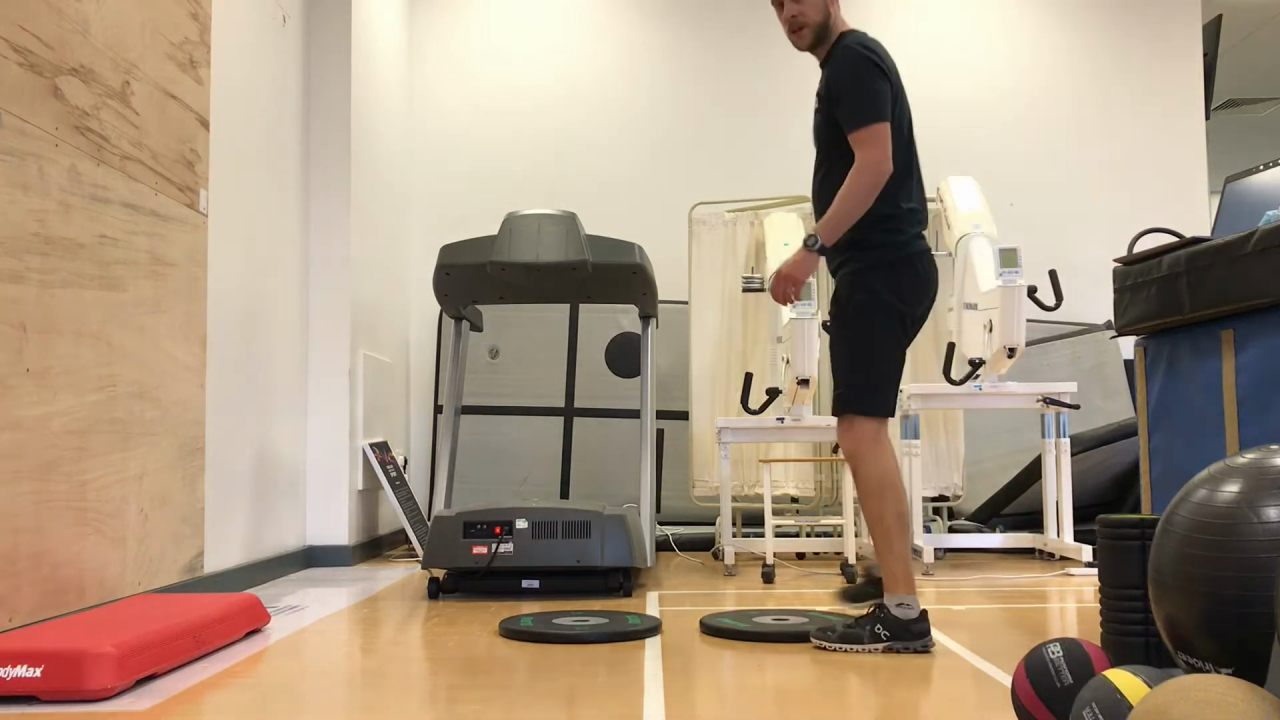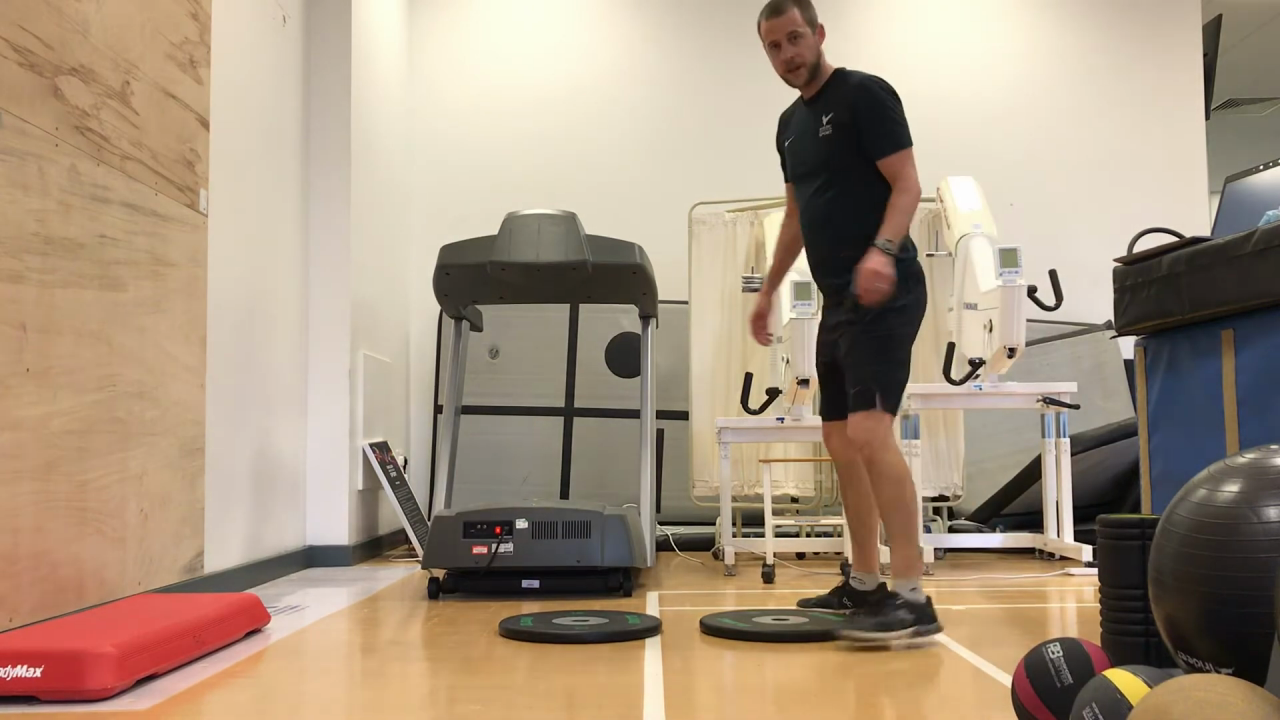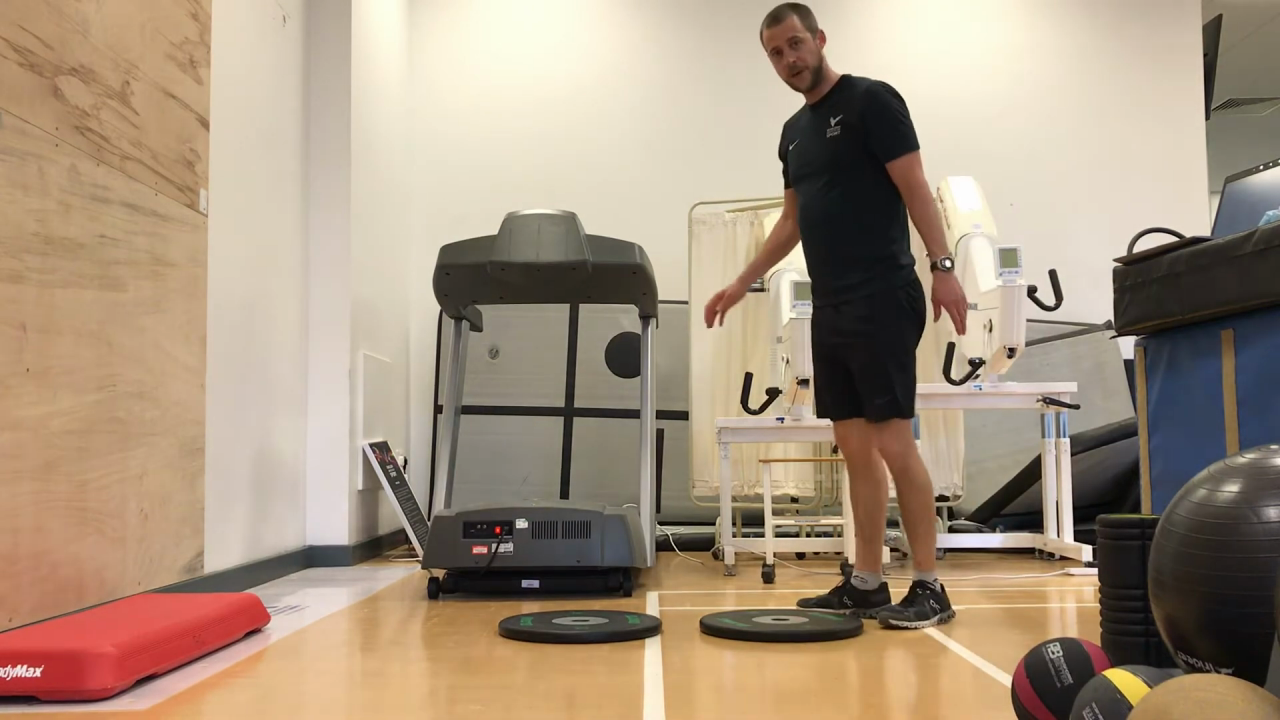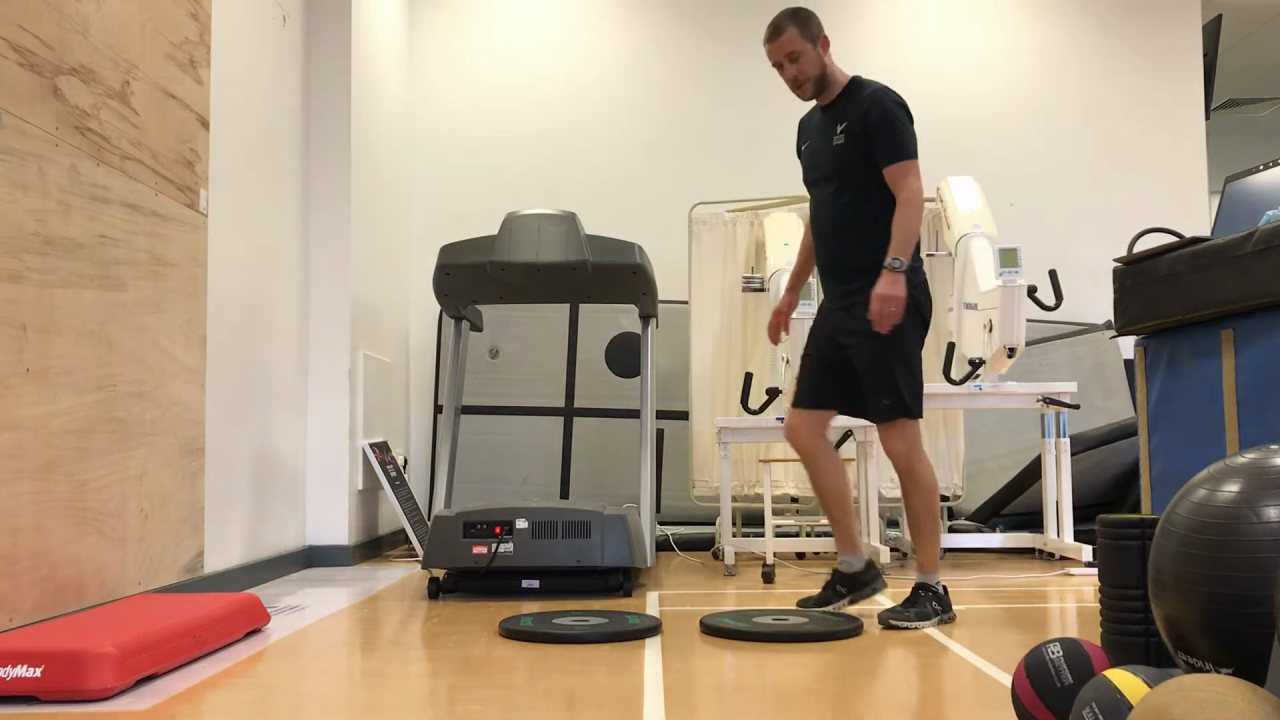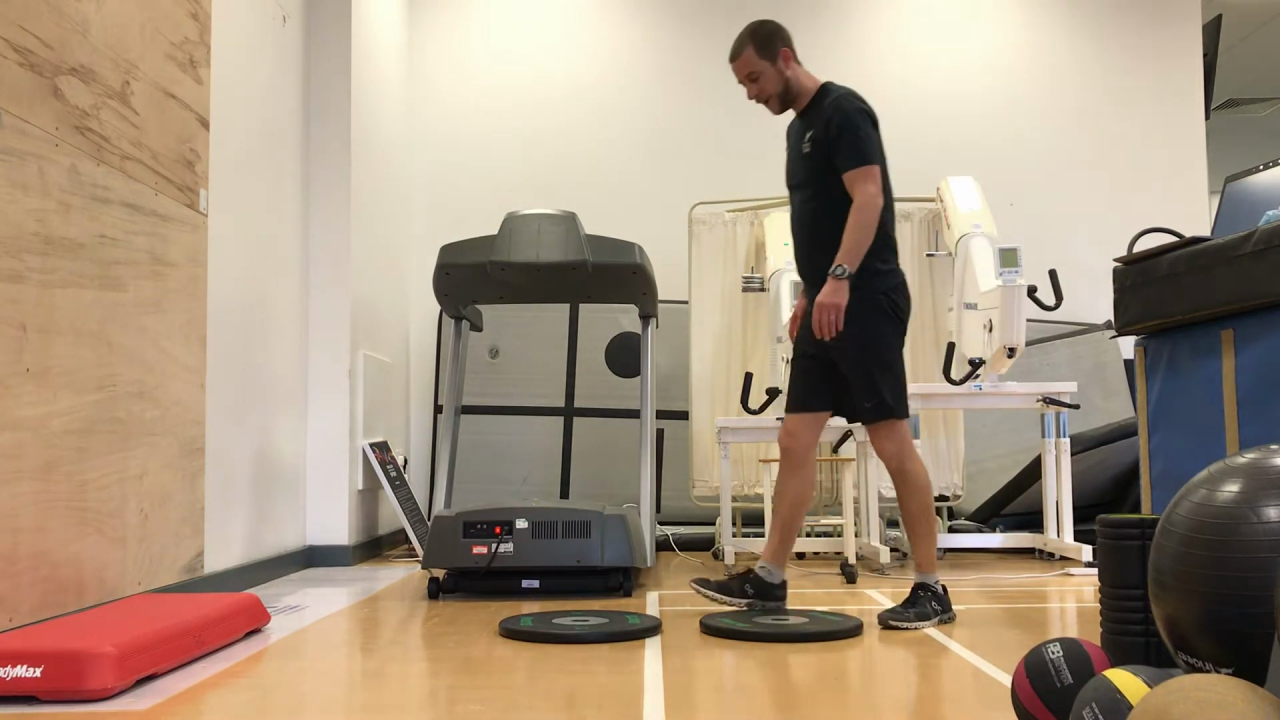
dt=0.3s
person 1, frame 1
left shoulder: (851, 58)
right shoulder: (851, 62)
left elbow: (875, 163)
left wrist: (812, 246)
left hip: (880, 265)
right hip: (894, 263)
left knee: (858, 432)
right knee: (866, 422)
left ankle: (902, 612)
right ankle: (889, 568)
person 1, frame 2
left shoulder: (864, 95)
right shoulder: (791, 123)
left elbow: (905, 182)
left wrist: (883, 250)
right wrist: (768, 291)
left hip: (883, 293)
right hip: (838, 299)
left knee: (869, 432)
right knee: (843, 442)
left ankle: (910, 595)
right ankle: (866, 584)
person 1, frame 3
left shoulder: (871, 100)
right shoulder: (794, 131)
left elbow: (914, 187)
left wrist: (942, 267)
right wrist: (740, 284)
left hip: (882, 297)
right hip: (829, 304)
left knee: (892, 443)
right knee: (855, 446)
left ankle: (928, 585)
right ankle: (867, 583)
person 1, frame 4
left shoulder: (876, 105)
right shoulder: (810, 125)
left elbow: (909, 193)
left wrist: (896, 272)
right wrist: (792, 290)
left hip: (885, 301)
right hip: (838, 304)
left knee: (900, 443)
right knee: (802, 430)
left ankle: (932, 588)
right ankle: (856, 567)
person 1, frame 5
left shoulder: (842, 110)
right shoulder: (799, 125)
left elbow: (869, 199)
left wrist: (840, 279)
left hip: (865, 300)
right hip: (822, 307)
left knee: (891, 444)
right knee: (795, 442)
left ankle: (931, 588)
right ankle: (768, 577)
